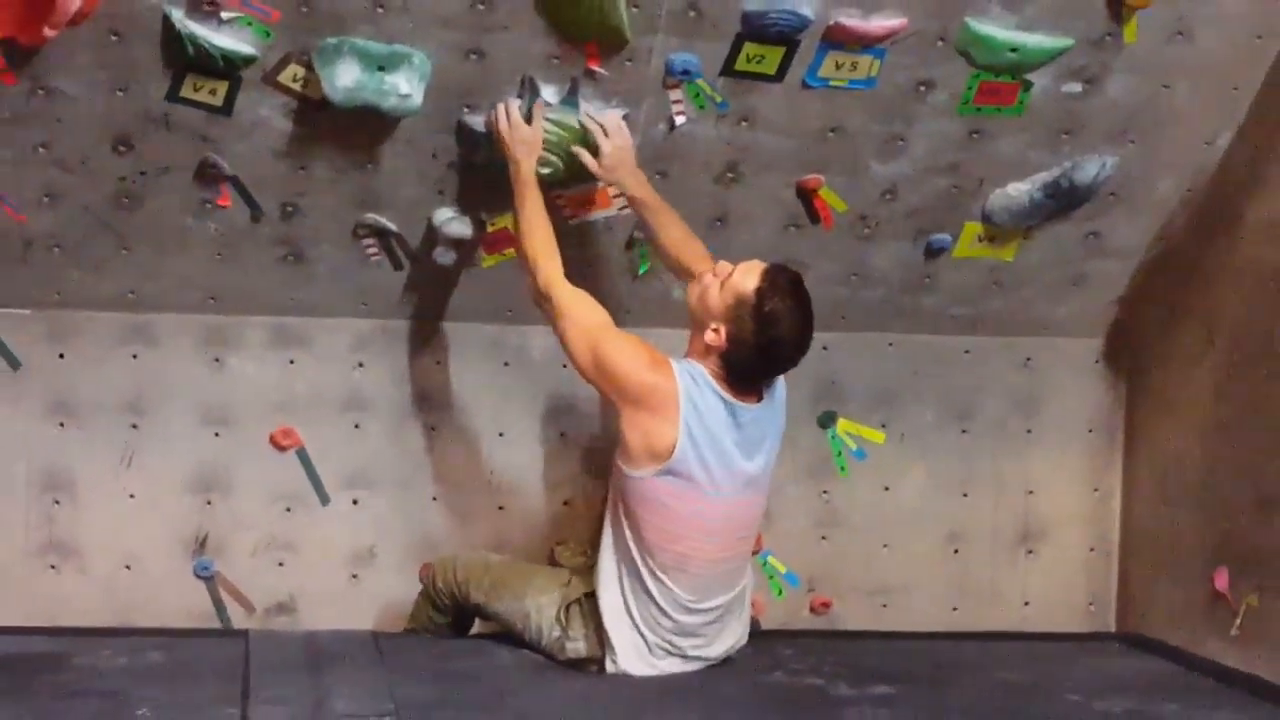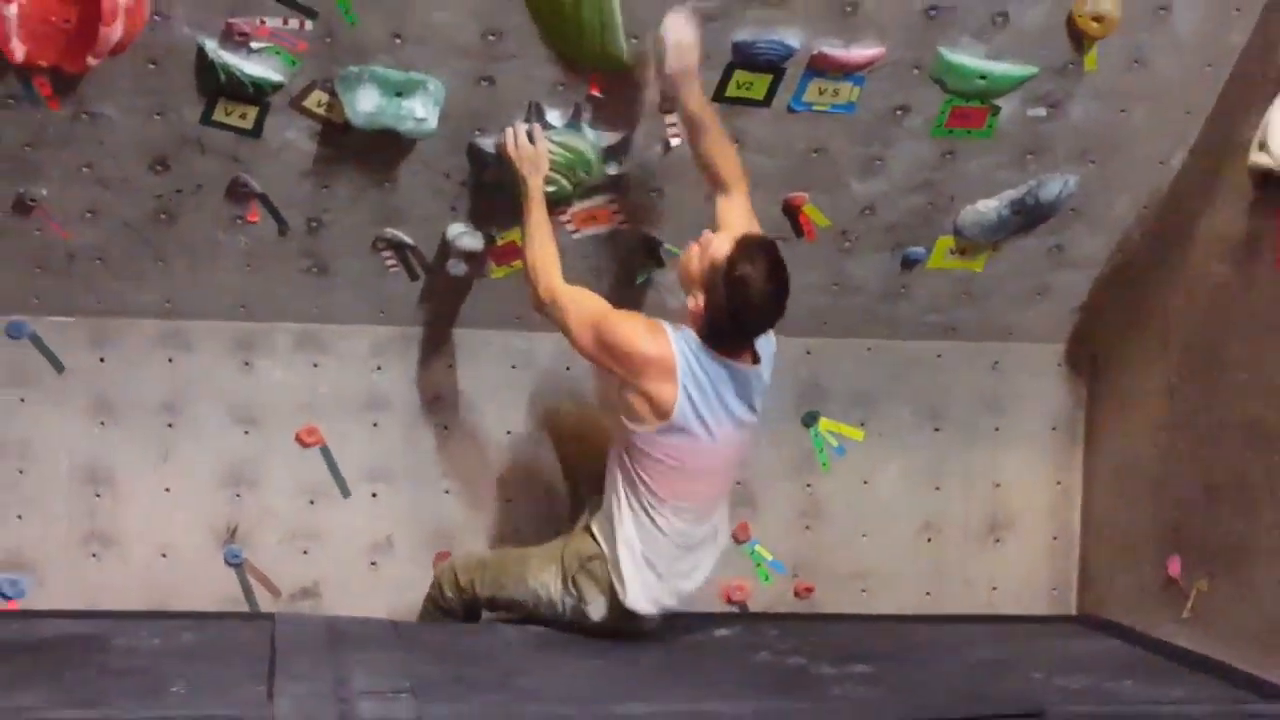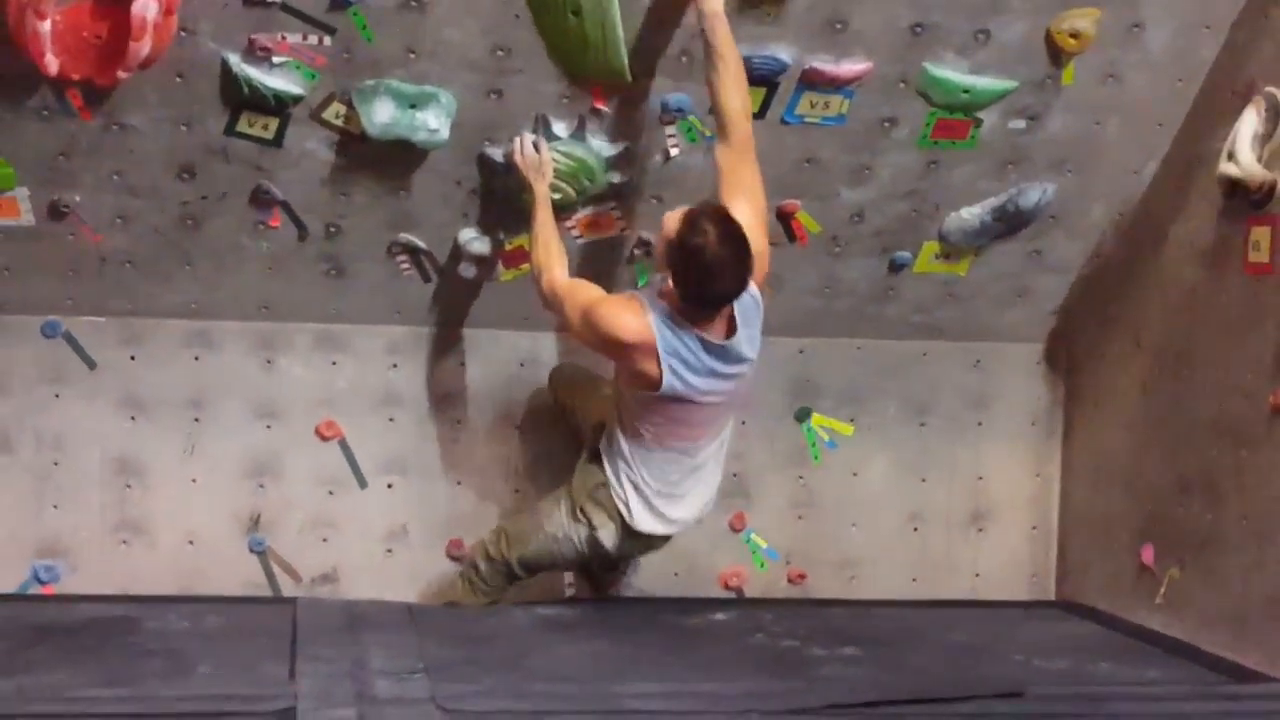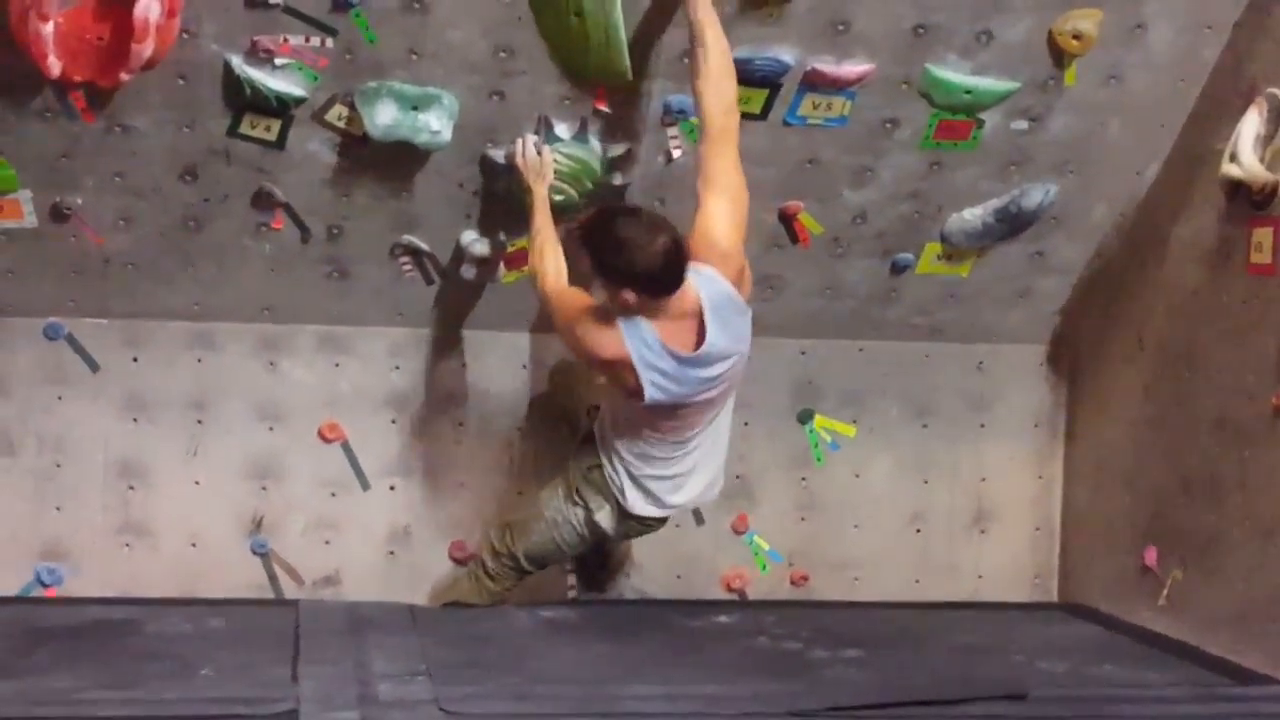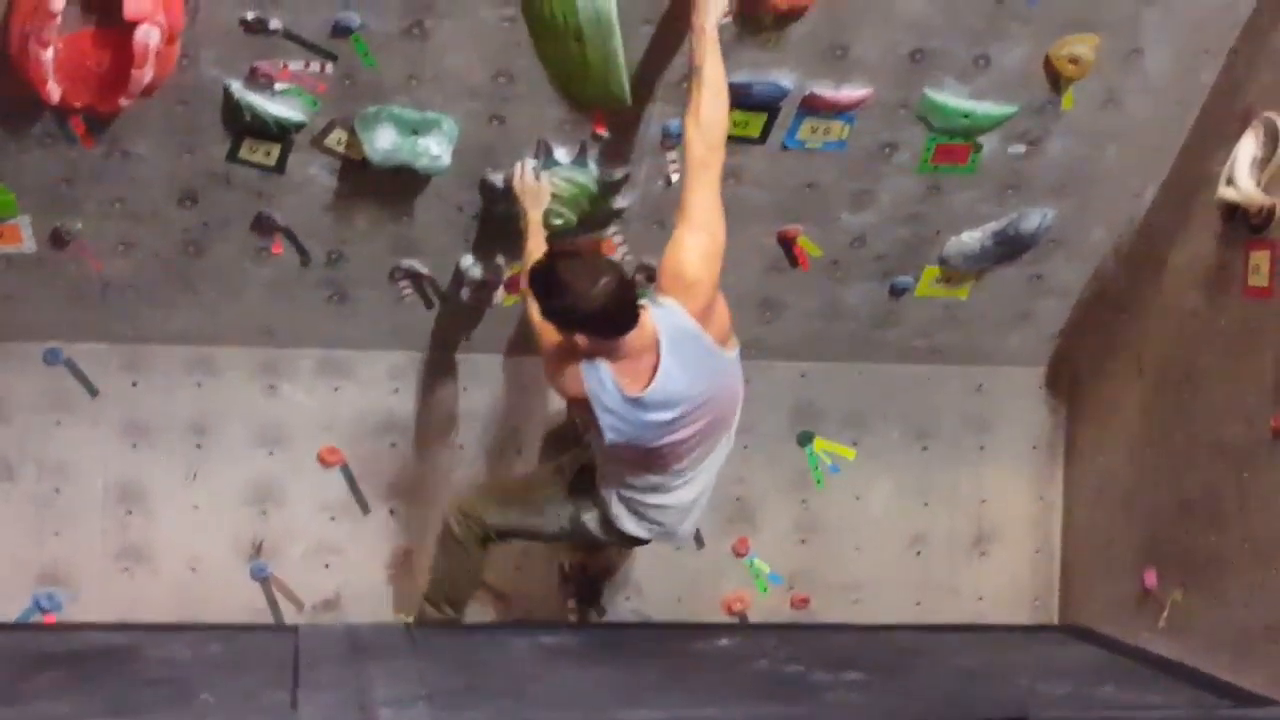
dt=0.3s
person 1, frame 1
left shoulder: (657, 390)
right shoulder: (768, 386)
left elbow: (549, 285)
right elbow: (696, 267)
right wrist: (630, 178)
left hip: (635, 650)
right hip: (721, 638)
left knee: (446, 579)
person 1, frame 2
left shoulder: (656, 356)
right shoulder: (758, 336)
left elbow: (550, 292)
right elbow: (733, 192)
left wrist: (532, 183)
right wrist: (688, 90)
left hip: (625, 586)
right hip: (683, 567)
left knee: (453, 584)
person 1, frame 3
left shoulder: (637, 332)
right shoulder: (748, 278)
left elbow: (552, 284)
right elbow: (736, 138)
left wrist: (539, 189)
left hip: (632, 515)
right hip: (682, 489)
left knee: (486, 564)
right knee: (567, 380)
right ankle: (601, 563)
person 1, frame 4
left shoulder: (609, 345)
right shoulder: (724, 269)
left elbow: (552, 283)
right elbow: (720, 125)
left wrist: (538, 190)
left hip: (631, 498)
right hip: (691, 473)
left knee: (499, 558)
right knee: (566, 378)
right ankle: (601, 553)
person 1, frame 5
left shoulder: (576, 379)
right shoulder: (693, 303)
left elbow: (538, 311)
right elbow: (705, 156)
left wrist: (533, 214)
left hip: (629, 515)
right hip: (685, 499)
left knee: (468, 519)
left ankle: (436, 623)
